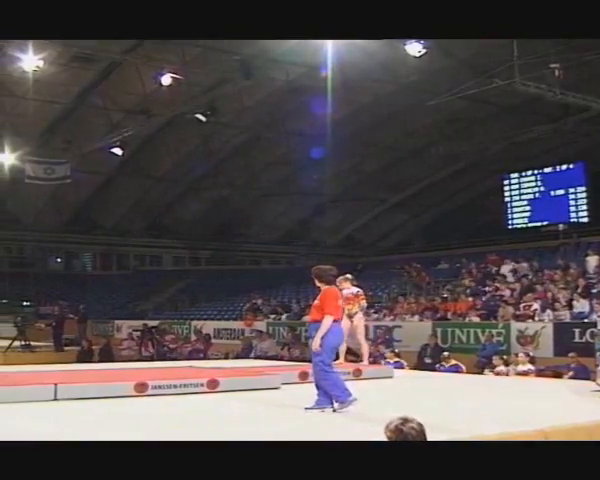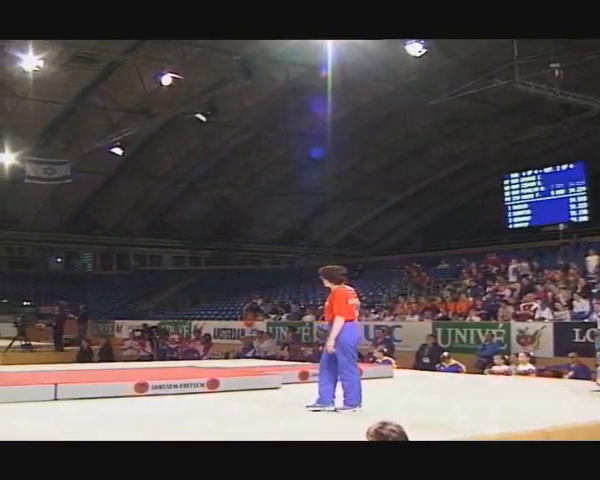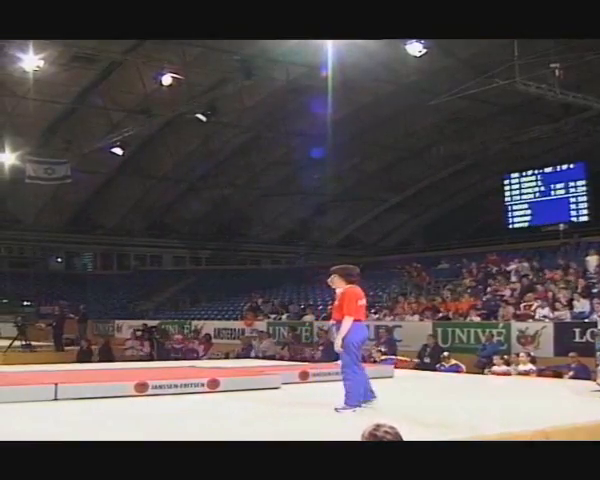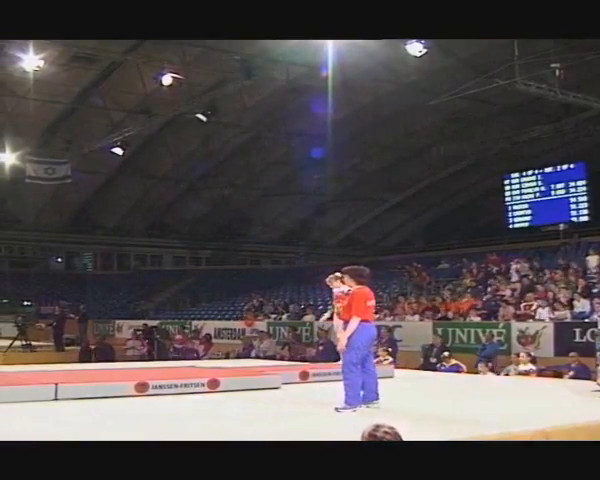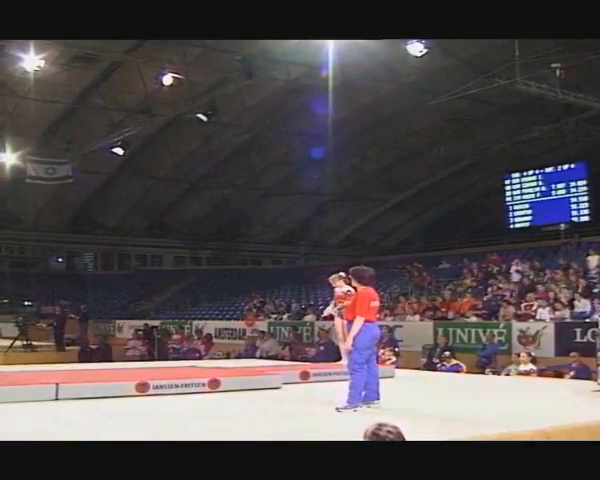
dt=0.5s
person 1, frame 1
left shoulder: (330, 292)
right shoulder: (327, 292)
left elbow: (329, 317)
left wrist: (317, 337)
left hip: (327, 333)
right hip: (323, 333)
left knee: (324, 368)
right knee: (319, 369)
left ankle: (345, 398)
right ankle: (324, 401)
person 1, frame 2
left shoulder: (339, 293)
right shoulder: (343, 291)
left elbow: (340, 318)
left wrist: (331, 338)
left hip: (344, 332)
right hip: (342, 332)
left knee: (347, 368)
right knee: (327, 366)
left ankle: (353, 402)
right ankle: (325, 401)
person 1, frame 3
left shoulder: (349, 293)
right shoulder: (355, 291)
left elbow: (348, 318)
left wrist: (339, 338)
left hip: (351, 332)
right hip: (357, 330)
left knee: (350, 367)
right knee: (354, 366)
left ankle: (352, 402)
right ankle: (367, 396)
person 1, frame 4
left shoulder: (358, 293)
right shoulder: (366, 292)
left elbow: (356, 318)
left wrist: (344, 337)
left hip: (359, 331)
right hip: (367, 330)
left knee: (350, 366)
right knee: (367, 365)
left ankle: (352, 402)
right ankle: (371, 398)
person 1, frame 5
left shoulder: (363, 294)
right shoulder: (371, 292)
left elbow: (360, 318)
left wrist: (350, 337)
left hip: (363, 331)
right hip: (371, 330)
left knee: (357, 366)
right knee: (370, 365)
left ankle: (354, 401)
right ankle: (371, 397)
